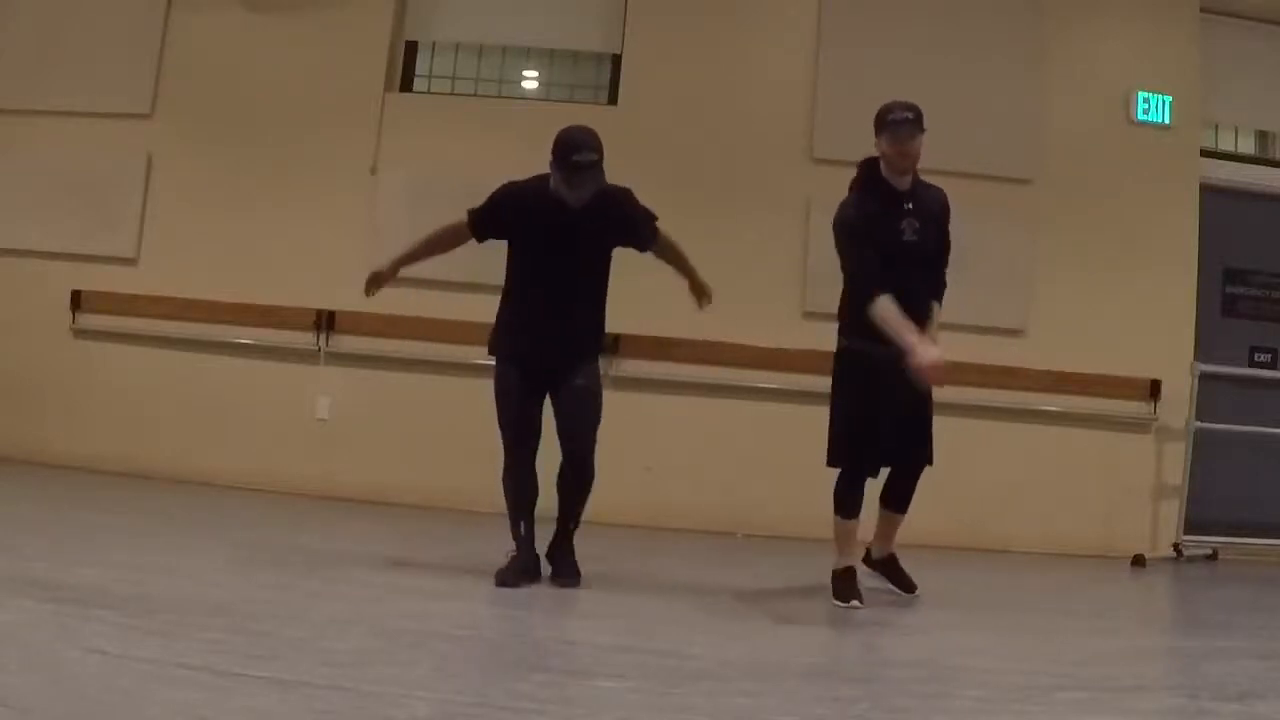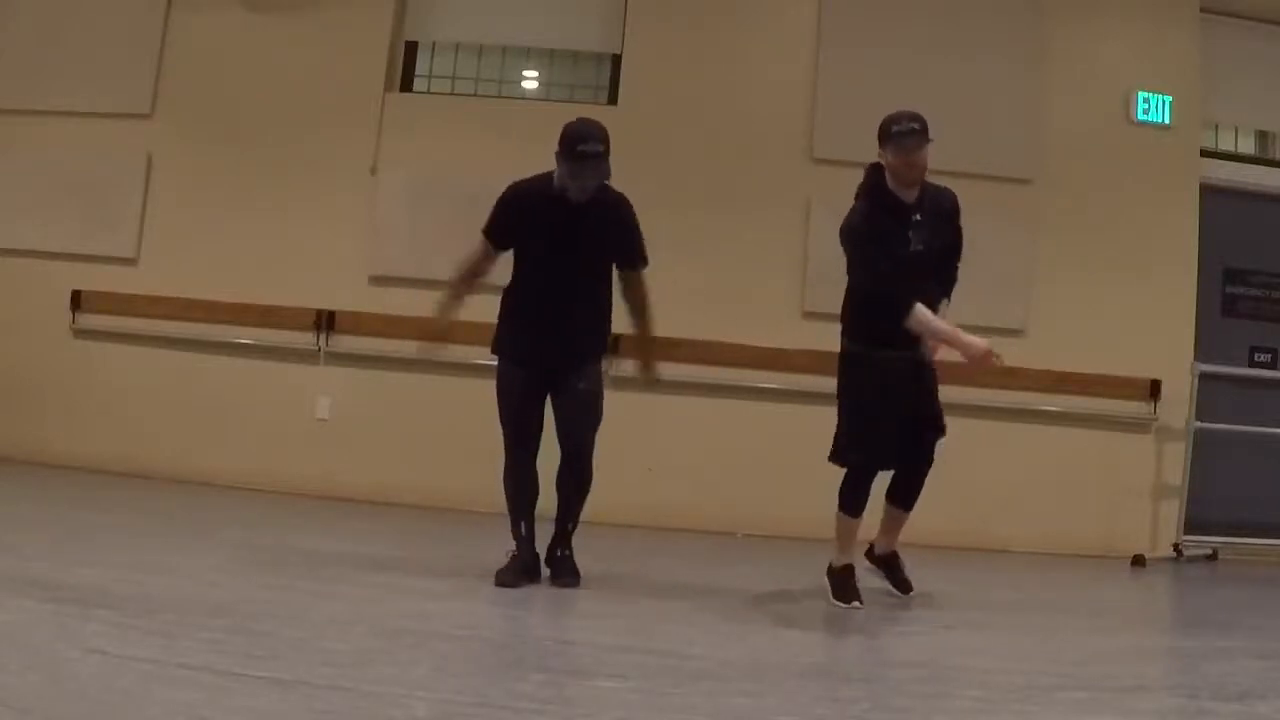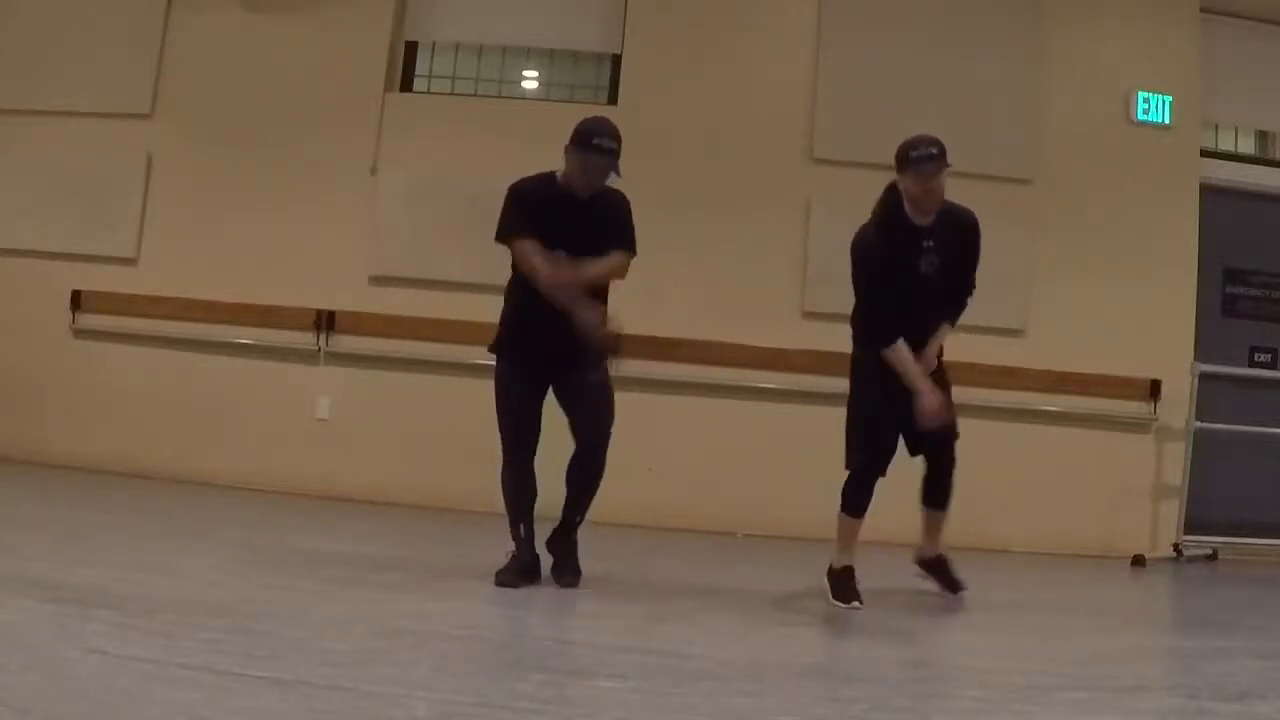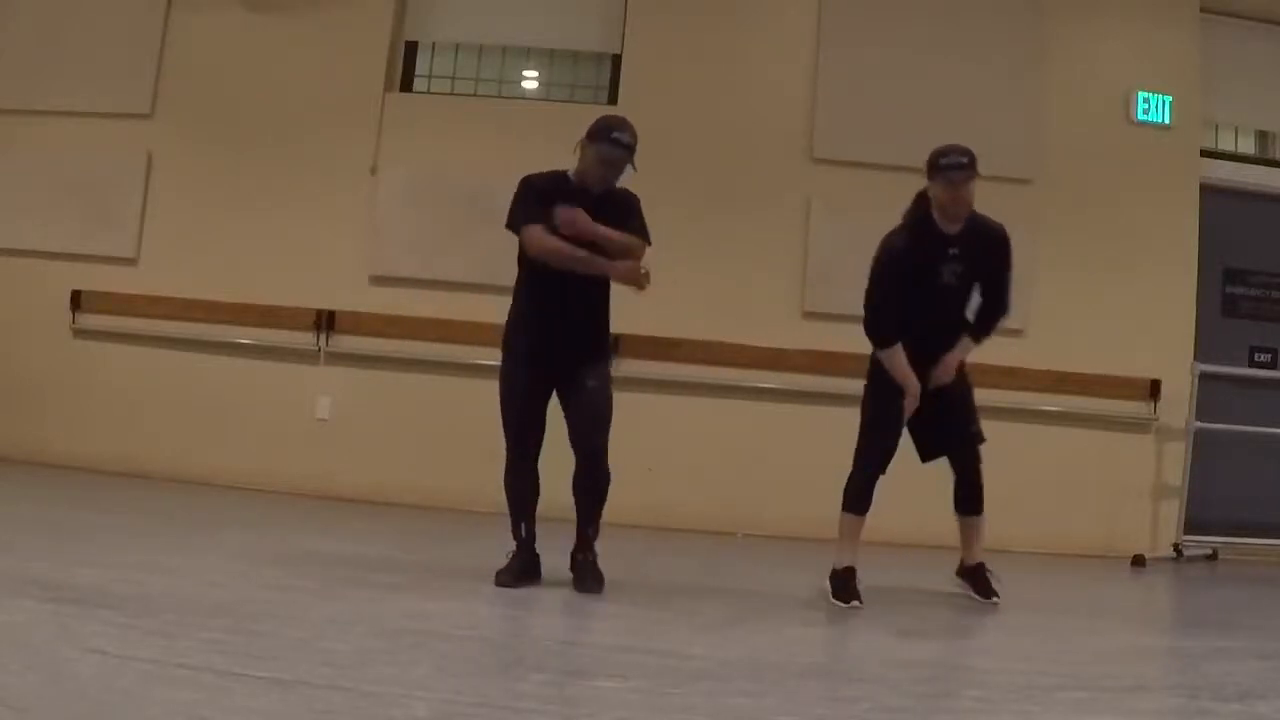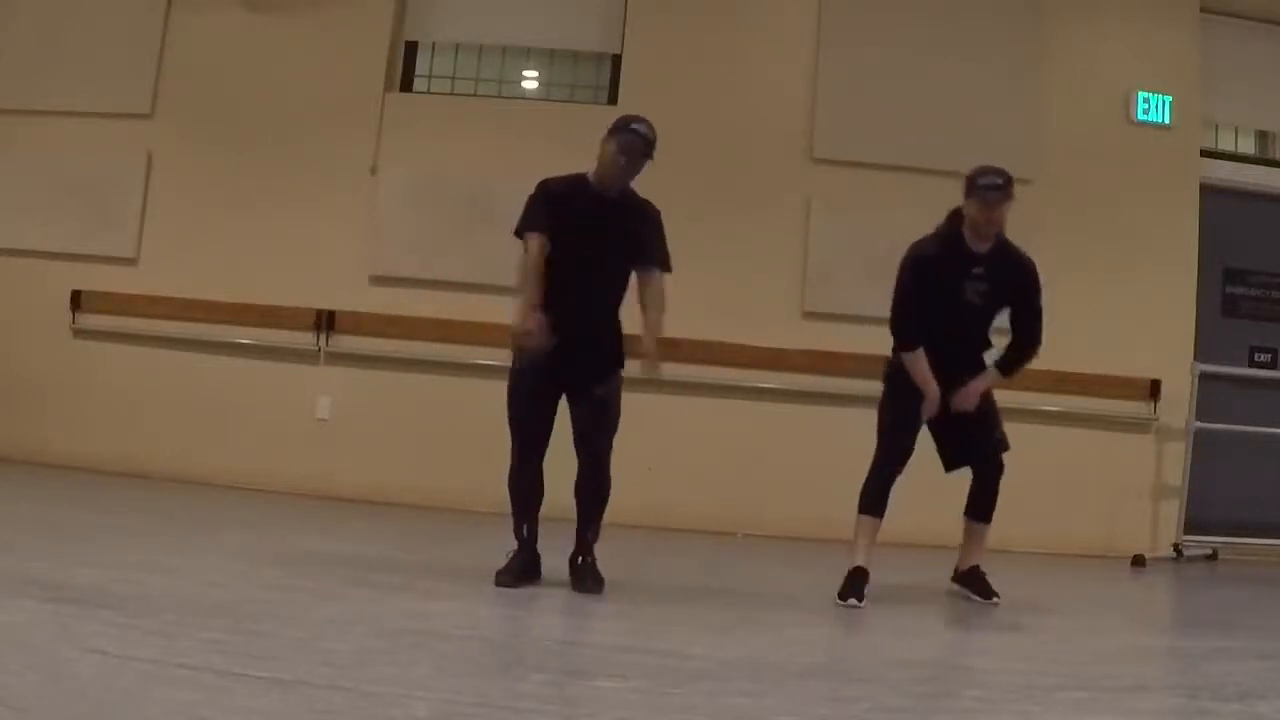
dt=0.2s
person 1, frame 1
left shoulder: (934, 202)
right shoulder: (857, 208)
right elbow: (867, 288)
left wrist: (923, 341)
right wrist: (914, 342)
left hip: (909, 351)
right hip: (863, 350)
left knee: (911, 458)
right knee: (858, 460)
left ankle: (881, 551)
right ankle: (843, 568)
person 1, frame 2
left shoulder: (944, 205)
right shoulder: (862, 221)
right elbow: (891, 298)
left wrist: (935, 332)
right wrist: (961, 339)
left hip: (918, 349)
right hip: (869, 353)
left knee: (918, 455)
right knee: (866, 459)
left ankle: (884, 549)
right ankle: (841, 564)
person 1, frame 3
left shoulder: (962, 226)
right shoulder: (873, 239)
left elbow: (960, 289)
right elbow: (878, 325)
left wrist: (935, 345)
right wrist: (918, 386)
left hip: (925, 354)
right hip: (878, 361)
left knee: (943, 456)
right knee: (869, 461)
left ankle: (931, 551)
right ankle: (842, 566)
person 1, frame 4
left shoulder: (991, 240)
right shoulder: (900, 245)
left elbow: (994, 306)
right elbow: (877, 324)
left wrist: (957, 354)
right wrist: (909, 384)
left hip: (947, 361)
right hip: (893, 365)
left knee: (968, 458)
right knee: (870, 459)
left ankle: (972, 563)
right ankle: (844, 567)
person 1, frame 5
left shoulder: (1019, 269)
right shoulder: (927, 255)
left elbow: (1027, 340)
right elbow: (904, 331)
left wrist: (980, 385)
right wrist: (929, 391)
left hip: (969, 374)
right hip: (912, 373)
left knee: (990, 464)
right knee: (887, 461)
left ankle: (969, 566)
right ankle: (858, 567)
person 2, frame 1
left shoulder: (617, 204)
right shoulder: (518, 198)
left elbow: (658, 241)
right elbow: (459, 231)
left wrist: (693, 279)
right wrist: (395, 266)
left hip: (578, 355)
right hip: (517, 349)
left knee: (580, 452)
right knee: (519, 452)
left ankle: (563, 546)
right ankle: (525, 551)
person 2, frame 2
left shoulder: (616, 210)
right shoulder: (522, 198)
left elbow: (632, 277)
right elbow: (484, 256)
left wrist: (645, 344)
right wrist: (448, 306)
left hip: (579, 356)
right hip: (521, 350)
left knee: (579, 455)
right knee: (520, 453)
left ankle: (561, 549)
right ankle: (524, 551)
person 2, frame 3
left shoulder: (614, 206)
right shoulder: (527, 194)
left elbow: (619, 263)
right elbow: (527, 259)
left wrist: (575, 277)
right wrist: (576, 305)
left hip: (581, 351)
right hip: (520, 346)
left knee: (594, 443)
right knee: (518, 451)
left ankle: (565, 535)
right ankle: (523, 551)
person 2, frame 4
left shoulder: (624, 205)
right shoulder: (537, 188)
left elbow: (637, 250)
right elbow: (538, 244)
left wrist: (590, 230)
right wrist: (606, 266)
left hip: (587, 352)
right hip: (527, 346)
left knee: (593, 452)
right knee: (521, 453)
left ankle: (585, 552)
right ankle: (524, 552)
person 2, frame 5
left shoulder: (642, 216)
right shoulder: (555, 193)
left elbow: (652, 279)
right elbow: (534, 251)
left wrist: (650, 336)
right wrist: (529, 309)
left hip: (599, 358)
right hip: (538, 350)
left knee: (595, 460)
right knee: (526, 454)
left ankle: (585, 556)
right ankle: (525, 552)
